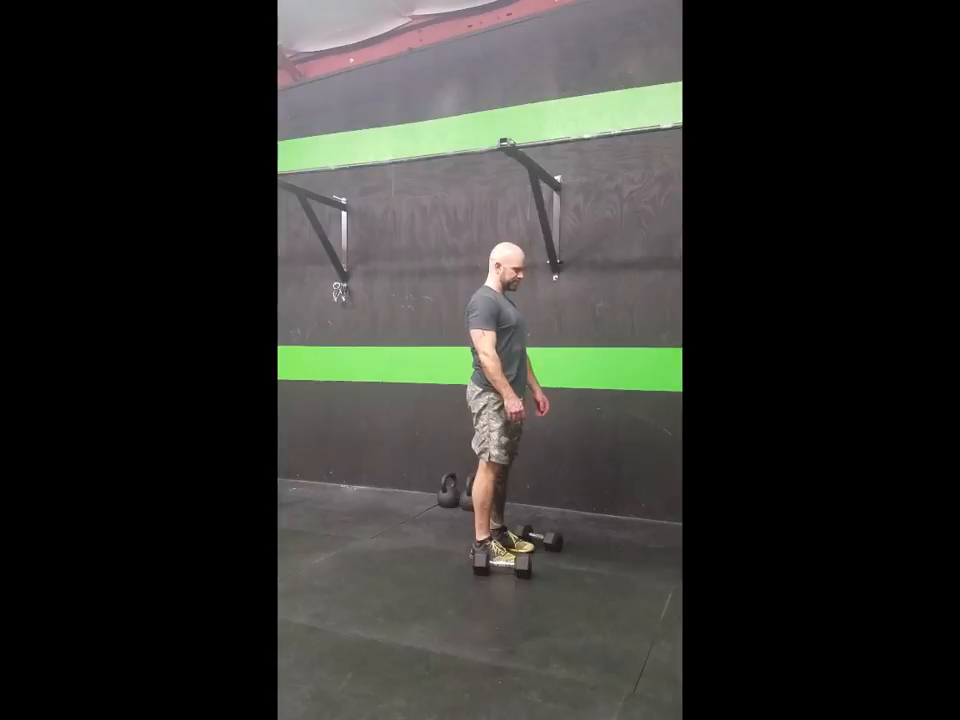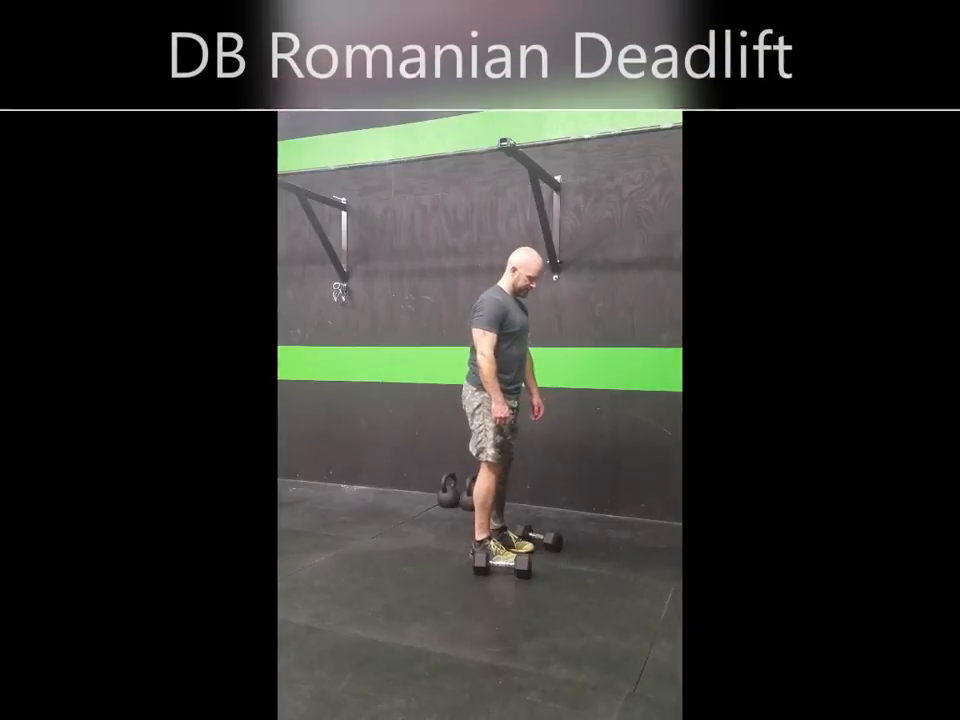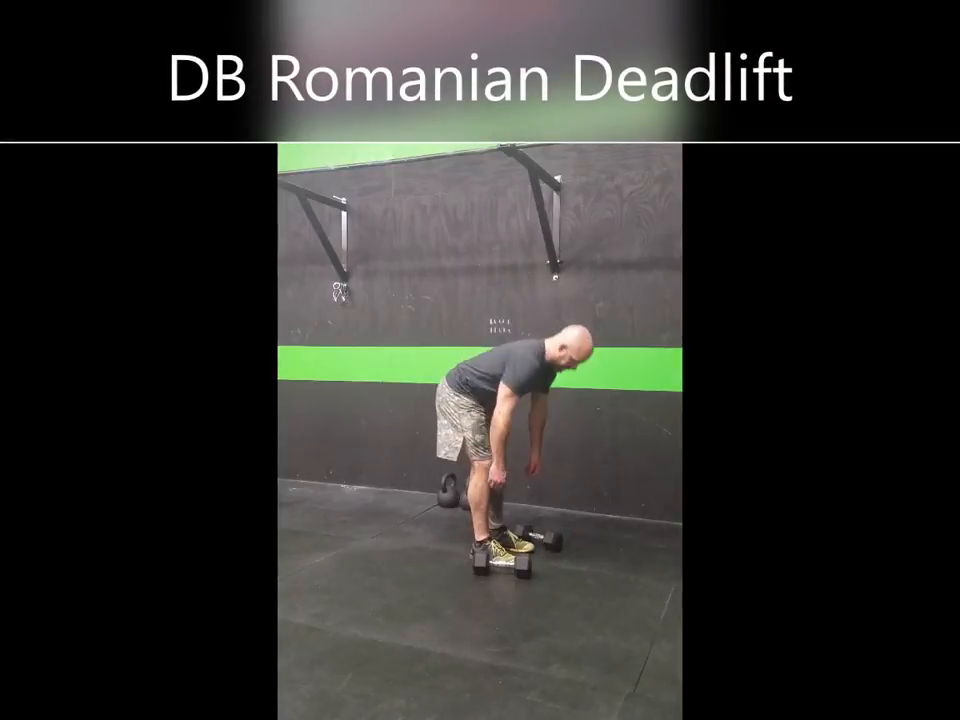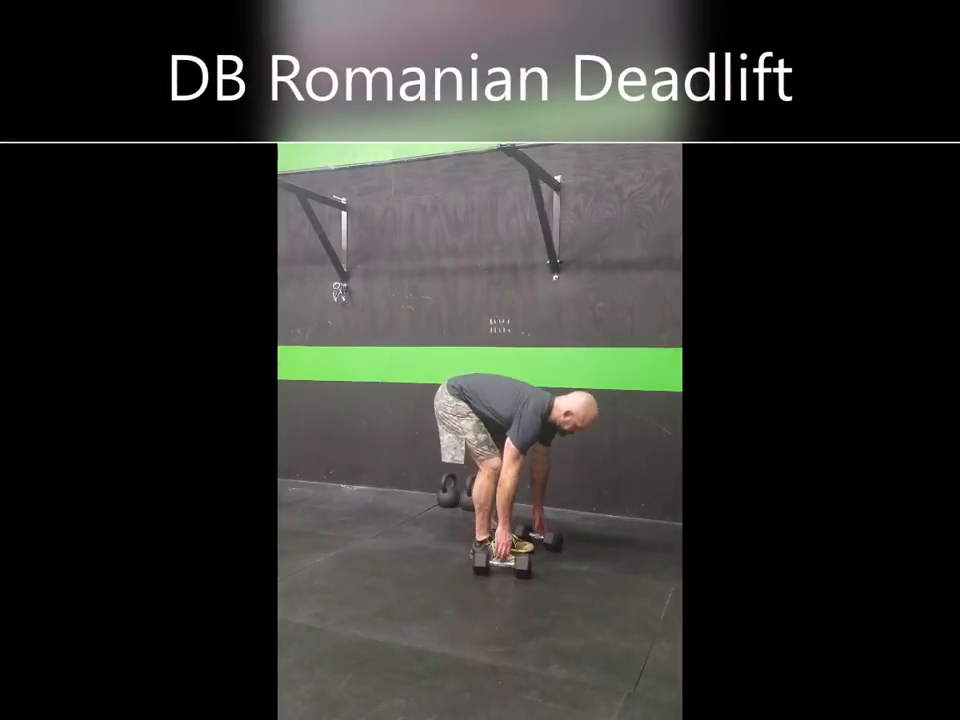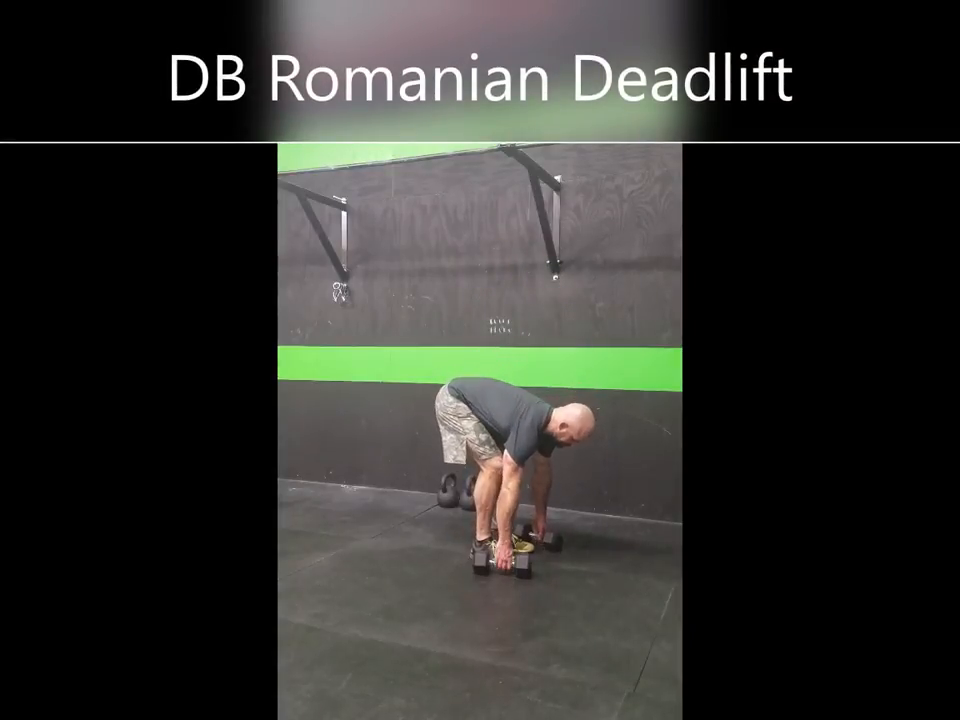
dt=0.5s
person 1, frame 1
left shoulder: (505, 302)
right shoulder: (483, 302)
right elbow: (486, 355)
left wrist: (535, 389)
right wrist: (508, 396)
left hip: (508, 396)
right hip: (492, 397)
left knee: (502, 467)
right knee: (489, 466)
left ankle: (497, 530)
right ankle: (482, 542)
person 1, frame 2
left shoulder: (517, 305)
right shoulder: (491, 302)
left elbow: (522, 353)
right elbow: (484, 355)
left wrist: (534, 392)
right wrist: (496, 401)
left hip: (508, 396)
right hip: (487, 396)
left knee: (502, 466)
right knee: (491, 467)
left ankle: (498, 530)
right ankle: (481, 541)
person 1, frame 3
left shoulder: (546, 364)
right shoulder: (526, 361)
left elbow: (538, 408)
right elbow: (502, 414)
left wrist: (535, 451)
right wrist: (498, 465)
left hip: (479, 399)
right hip: (457, 395)
left knee: (493, 462)
right knee: (483, 464)
left ankle: (497, 530)
right ankle: (482, 543)
person 1, frame 4
left shoulder: (547, 414)
right shoulder: (532, 416)
left elbow: (540, 464)
right elbow: (508, 475)
left wrist: (538, 509)
right wrist: (504, 528)
left hip: (473, 402)
right hip: (454, 400)
left knee: (502, 463)
right knee: (491, 465)
left ankle: (498, 533)
right ankle: (482, 543)
person 1, frame 5
left shoulder: (546, 423)
right shoulder: (528, 429)
left elbow: (542, 473)
right elbow: (509, 488)
left wrist: (541, 518)
right wrist: (505, 545)
left hip: (474, 402)
right hip: (454, 401)
left knee: (507, 469)
right knee: (494, 466)
left ankle: (498, 536)
right ankle: (482, 543)
